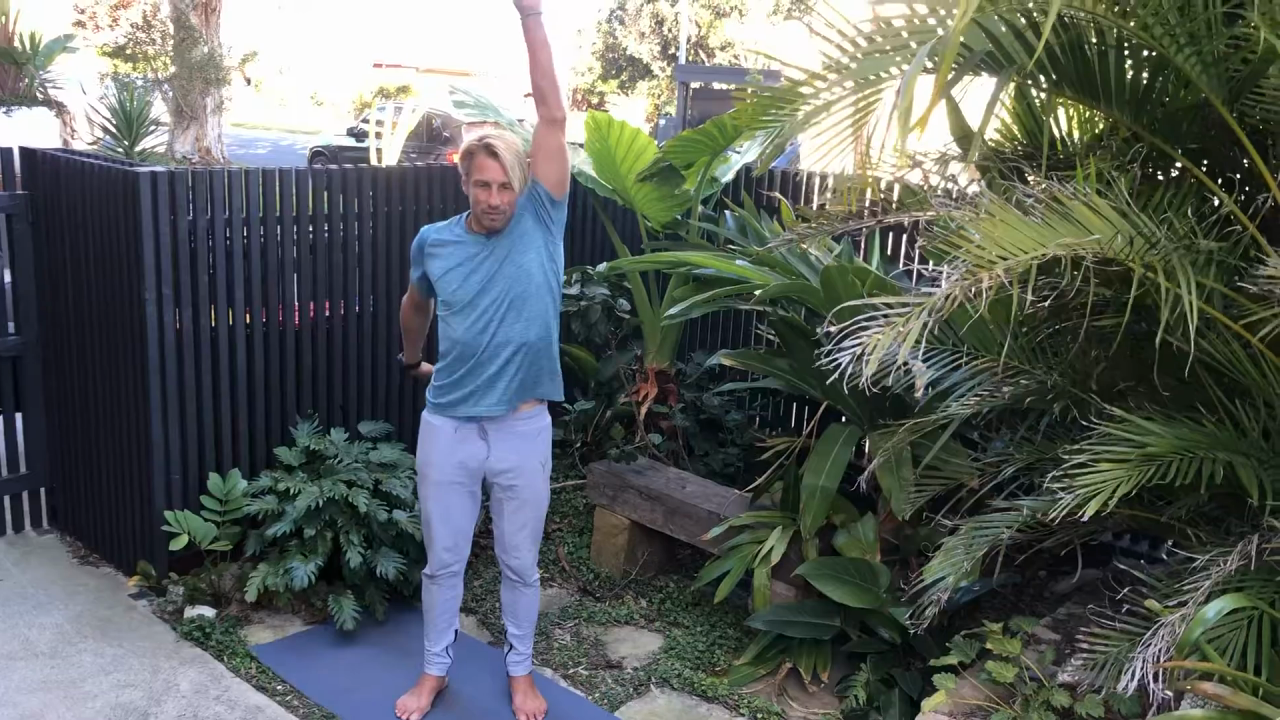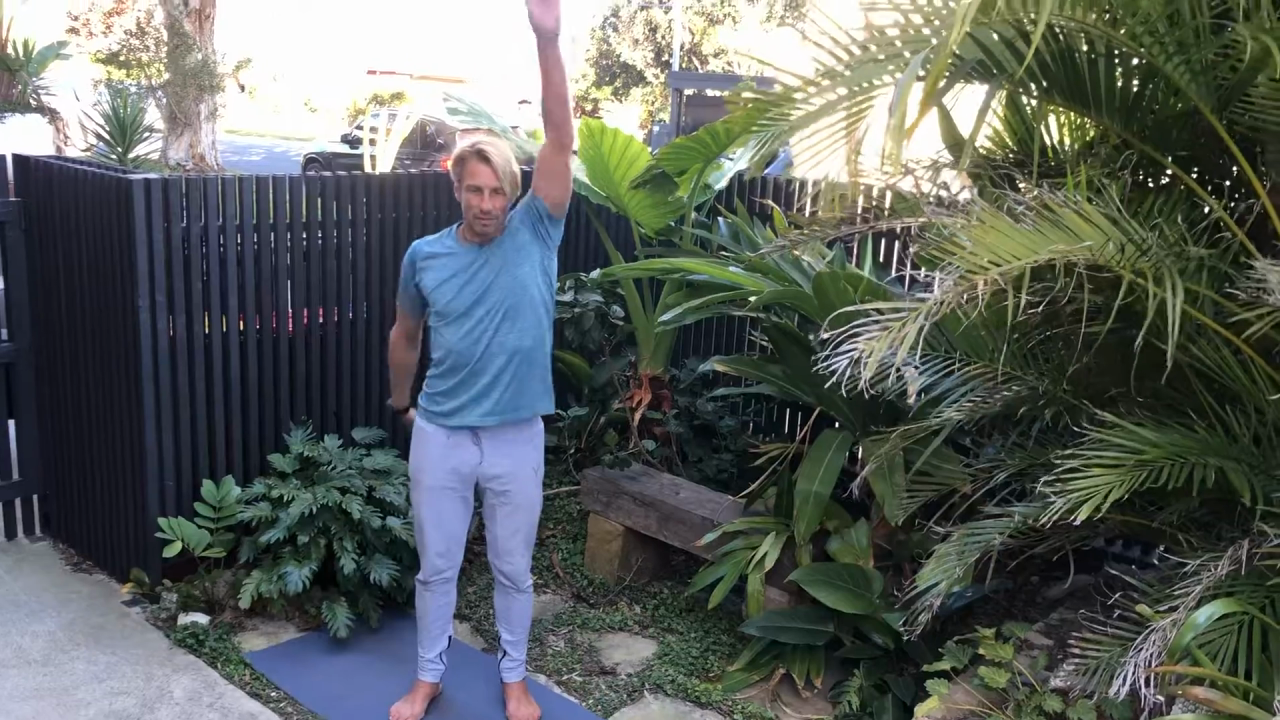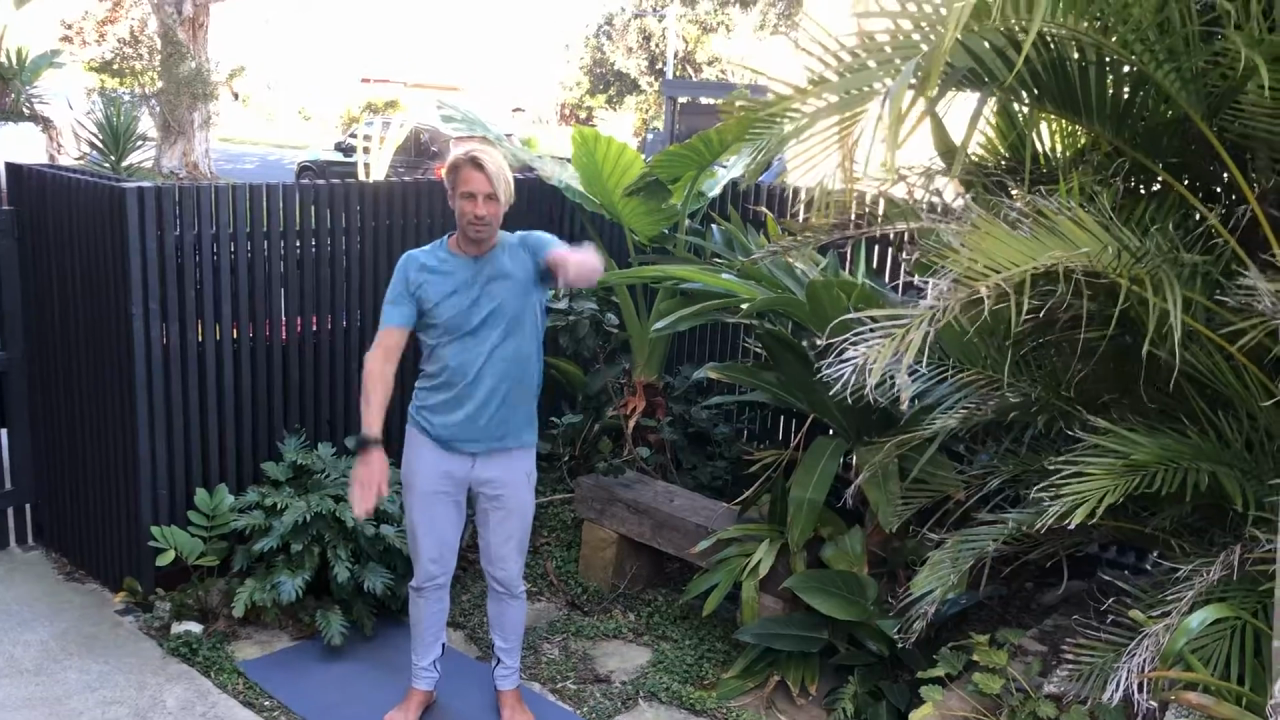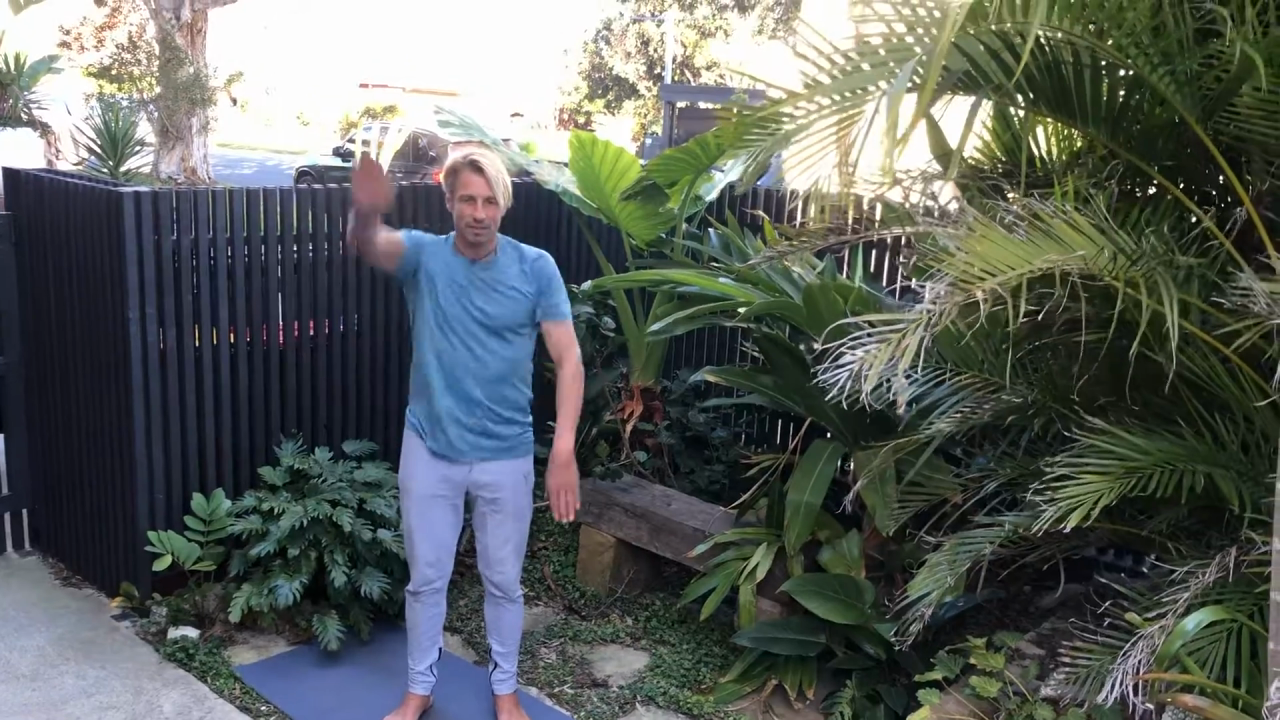
dt=0.2s
person 1, frame 1
left shoulder: (542, 223)
right shoulder: (433, 241)
left elbow: (553, 118)
right wrist: (411, 360)
left hip: (522, 429)
right hip: (447, 427)
left knee: (520, 563)
right knee: (443, 561)
person 1, frame 2
left shoulder: (536, 234)
right shoulder: (424, 255)
left elbow: (560, 141)
right elbow: (404, 335)
right wrist: (401, 403)
left hip: (516, 437)
right hip: (439, 435)
left knee: (512, 569)
right knee: (436, 568)
person 1, frame 3
left shoulder: (529, 251)
right shoulder: (417, 265)
left elbow: (575, 256)
right elbow: (383, 355)
left wrist: (582, 262)
right wrist: (371, 445)
left hip: (509, 450)
right hip: (431, 447)
left knee: (506, 578)
right knee: (430, 575)
person 1, frame 4
left shoulder: (535, 267)
right shoulder: (421, 255)
left elbow: (567, 356)
right elbow: (371, 247)
left wrist: (564, 450)
right wrist: (364, 213)
left hip: (507, 455)
right hip: (430, 450)
left knee: (503, 581)
right knee: (426, 579)
